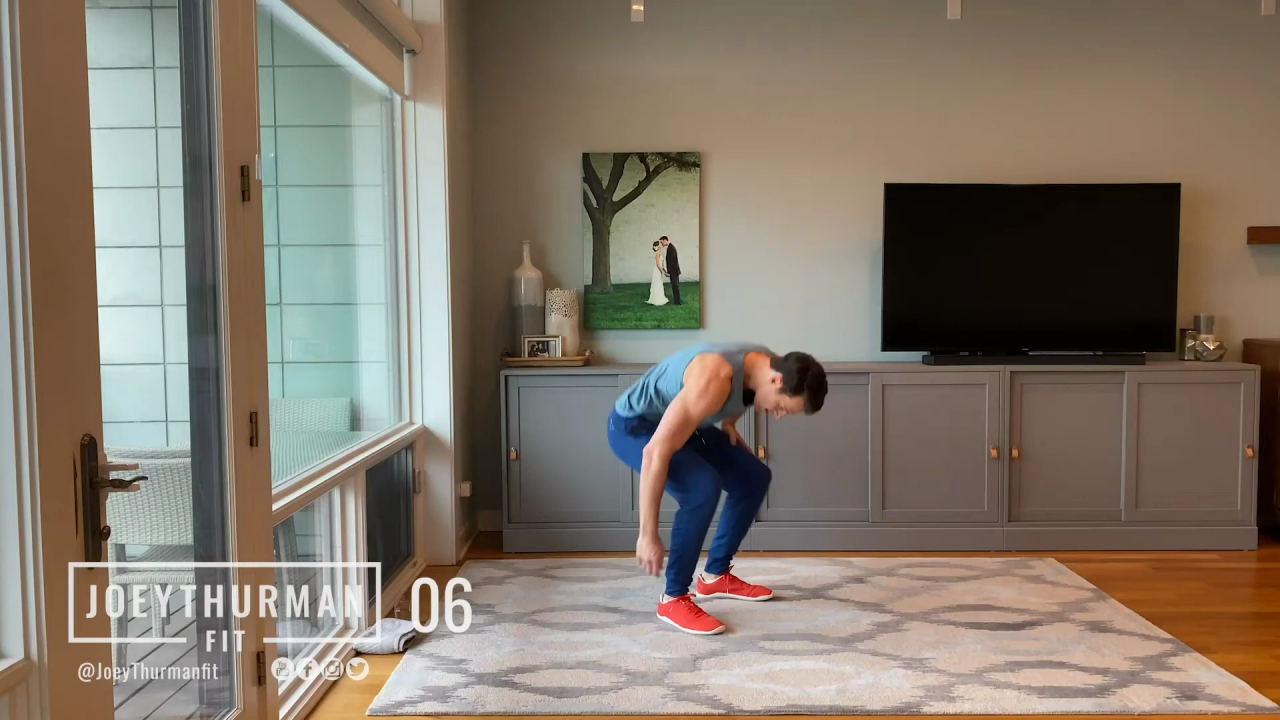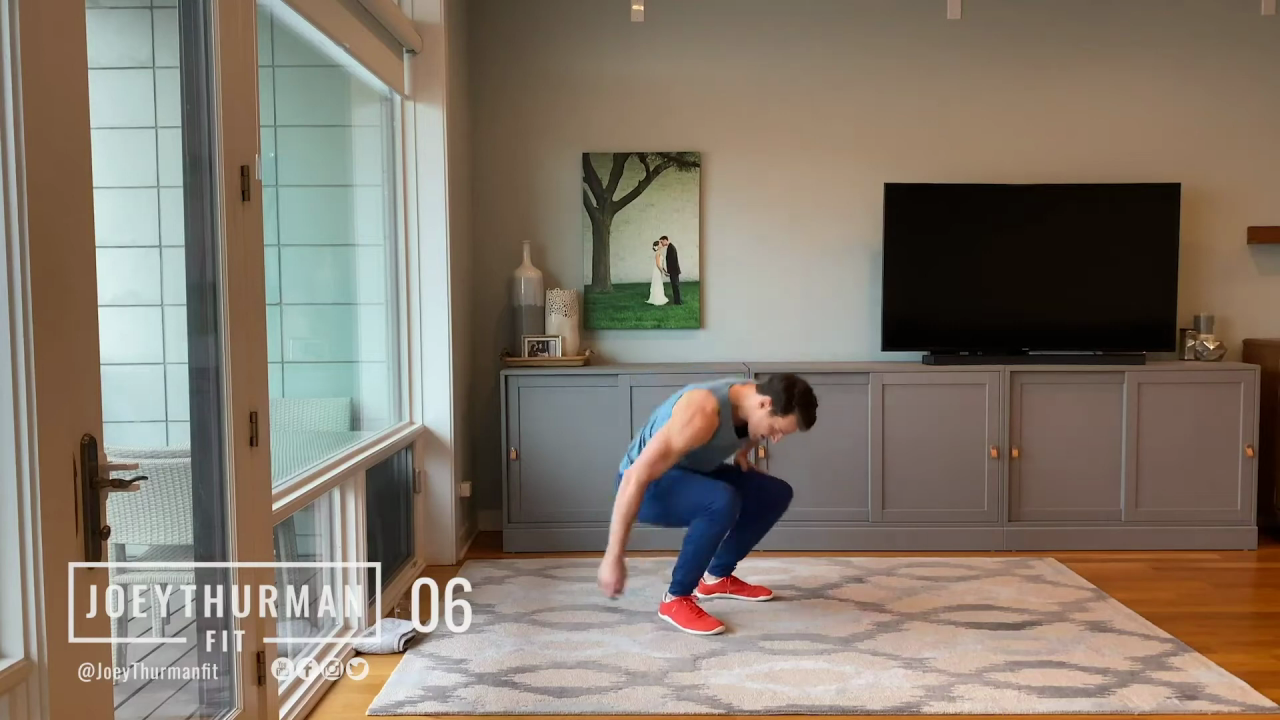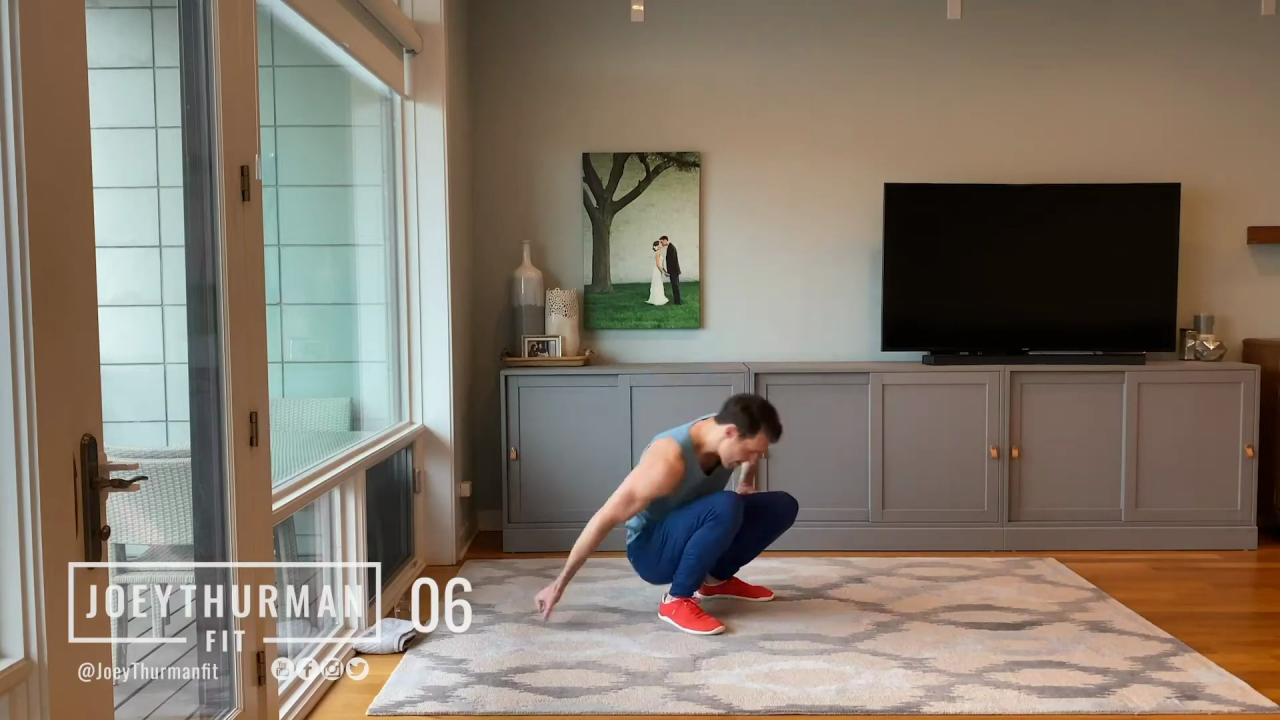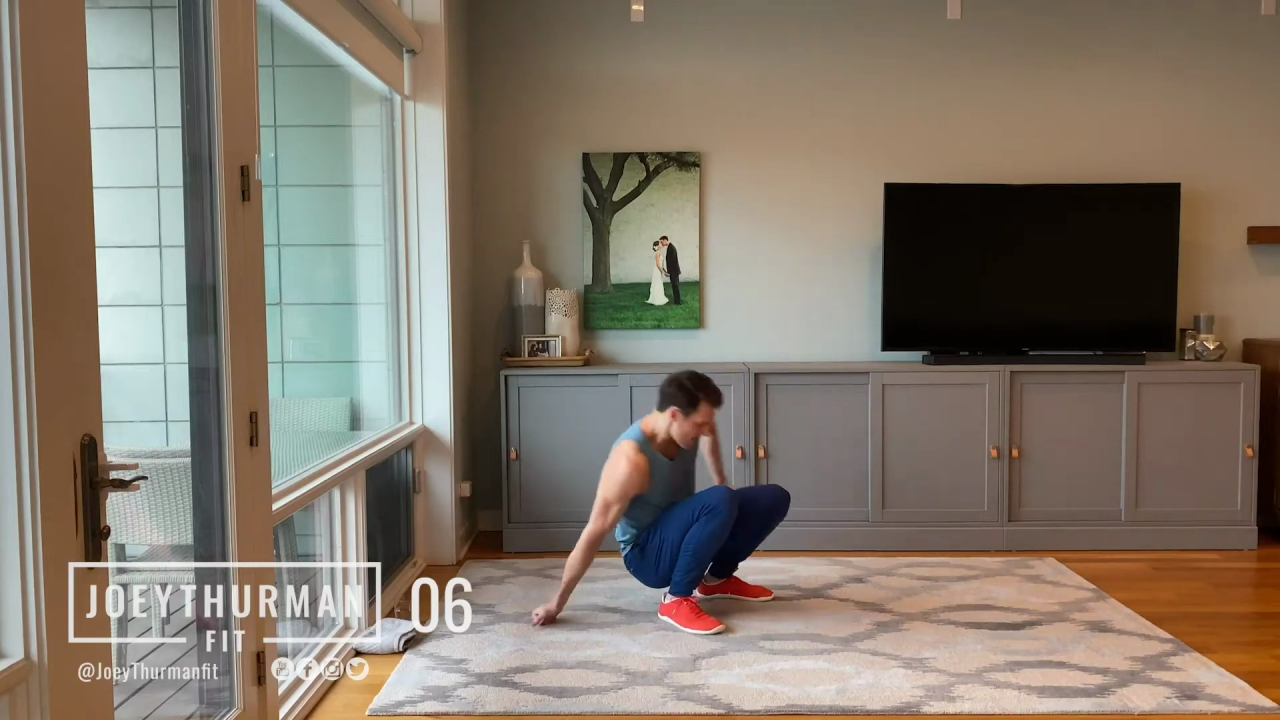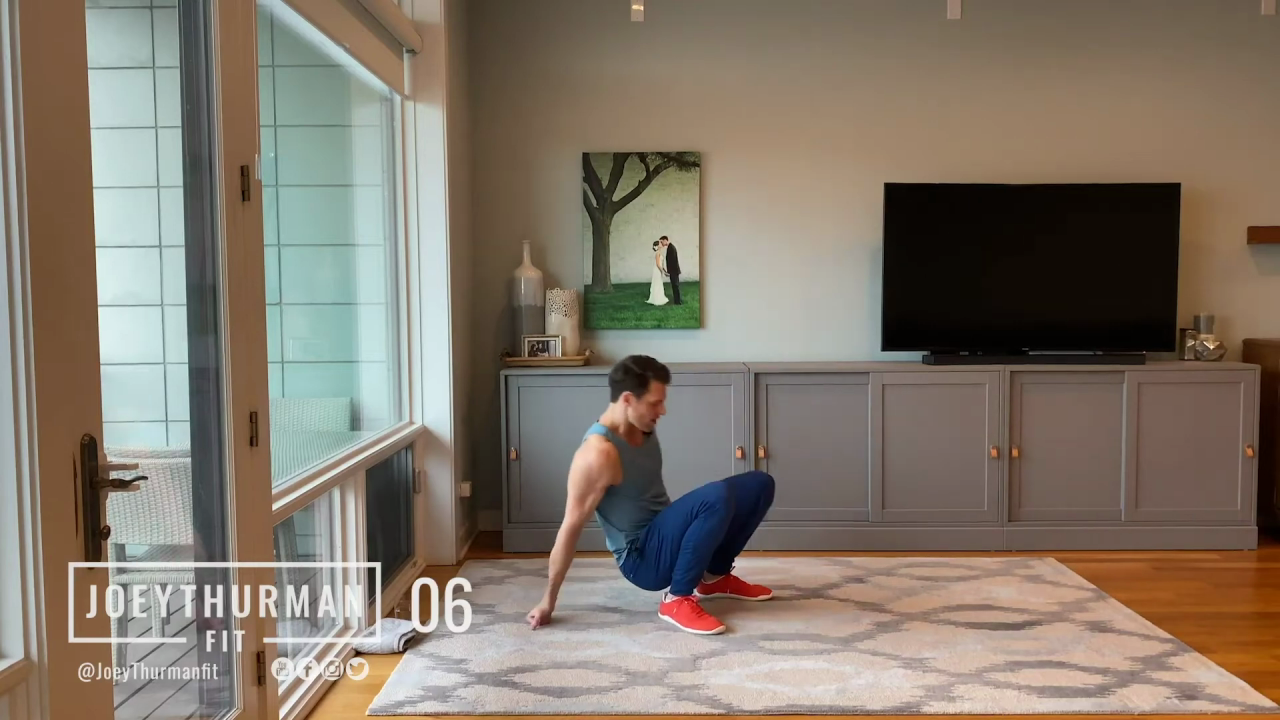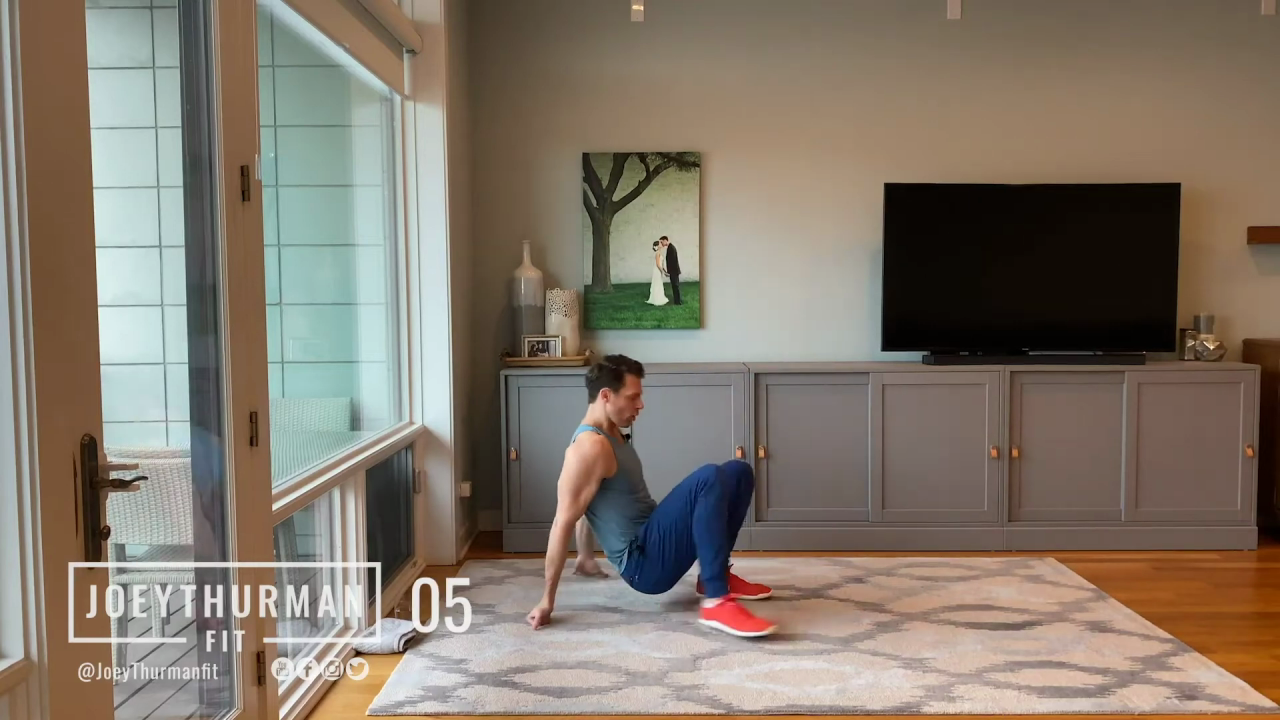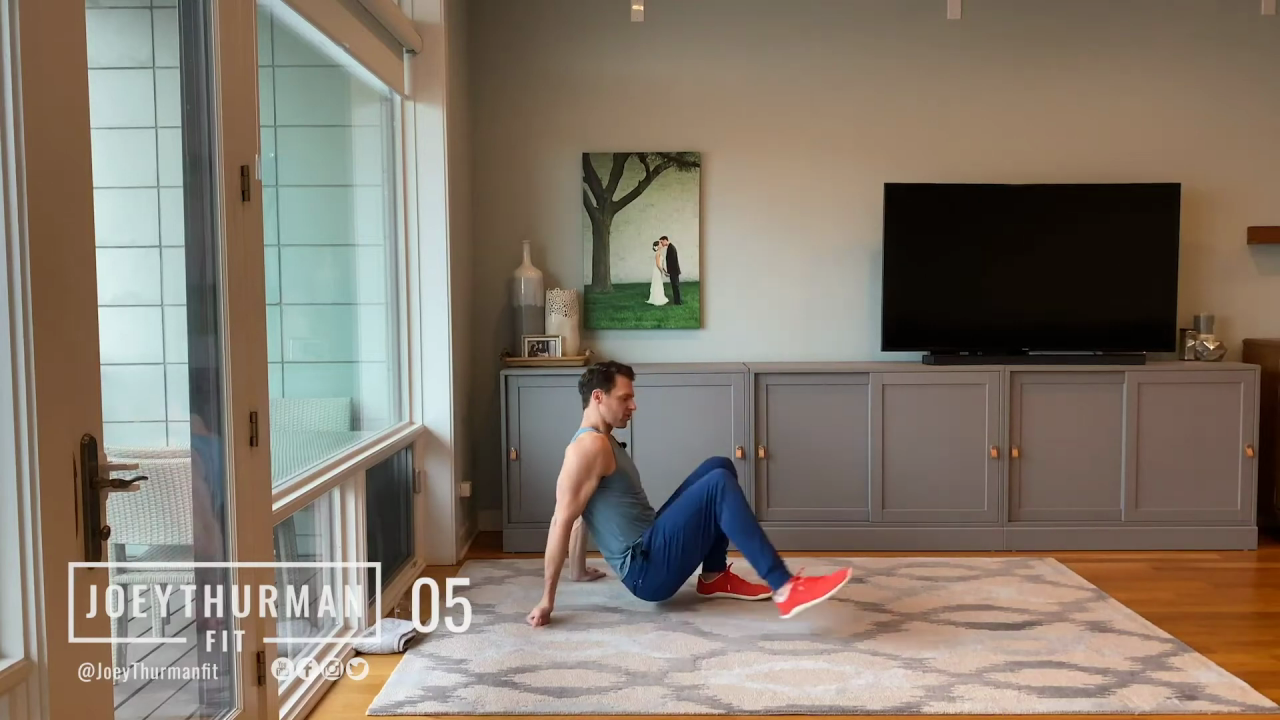
dt=0.2s
person 1, frame 1
left shoulder: (766, 364)
right shoulder: (716, 378)
right elbow: (655, 453)
left wrist: (729, 426)
right wrist: (648, 536)
right hip: (634, 427)
left knee: (754, 478)
right knee: (703, 489)
left ankle: (714, 576)
right ankle: (674, 597)
person 1, frame 2
left shoulder: (755, 396)
right shoulder: (704, 412)
right elbow: (635, 477)
left wrist: (740, 454)
right wrist: (614, 558)
right hip: (654, 491)
left knee: (778, 494)
right knee: (721, 502)
left ankle: (715, 576)
right ankle: (675, 599)
person 1, frame 3
left shoulder: (725, 435)
right shoulder: (670, 459)
right elbow: (603, 519)
left wrist: (746, 485)
right wrist: (559, 585)
left hip: (688, 533)
right hip: (650, 549)
left knee: (783, 507)
right knee: (726, 507)
left ankle: (717, 579)
right ankle: (677, 600)
person 1, frame 4
left shoulder: (682, 425)
right shoulder: (630, 459)
right elbow: (593, 533)
left wrist: (721, 481)
right wrist: (556, 604)
left hip: (679, 533)
right hip: (647, 554)
left knee: (775, 498)
right knee: (721, 500)
left ankle: (717, 579)
right ankle: (676, 599)
person 1, frame 5
left shoulder: (638, 425)
right shoulder: (598, 453)
right elbow: (570, 527)
right wrist: (548, 603)
left hip: (664, 533)
right hip: (643, 560)
left knee: (759, 484)
right knee: (717, 497)
left ankle: (715, 576)
right ankle: (677, 598)
person 1, frame 6
left shoulder: (611, 432)
right shoulder: (588, 447)
left elbow: (584, 509)
right elbow: (564, 520)
left wrist: (586, 556)
right wrist: (547, 601)
left hip: (654, 538)
right hip: (643, 563)
left knee: (739, 474)
right knee: (712, 479)
left ankle: (718, 576)
right ankle: (716, 600)
person 1, frame 7
left shoulder: (602, 440)
right shoulder: (589, 447)
left elbow: (582, 515)
right elbow: (562, 520)
left wrist: (579, 569)
right wrist: (547, 600)
left hip: (651, 545)
right hip: (646, 568)
left knee: (719, 468)
right knee: (721, 481)
left ankle: (714, 577)
right ankle: (787, 590)
